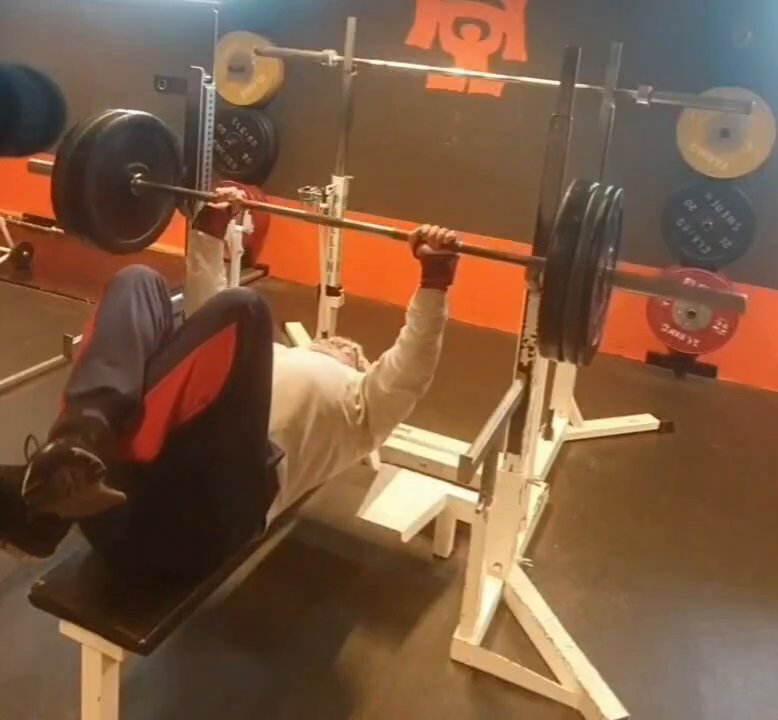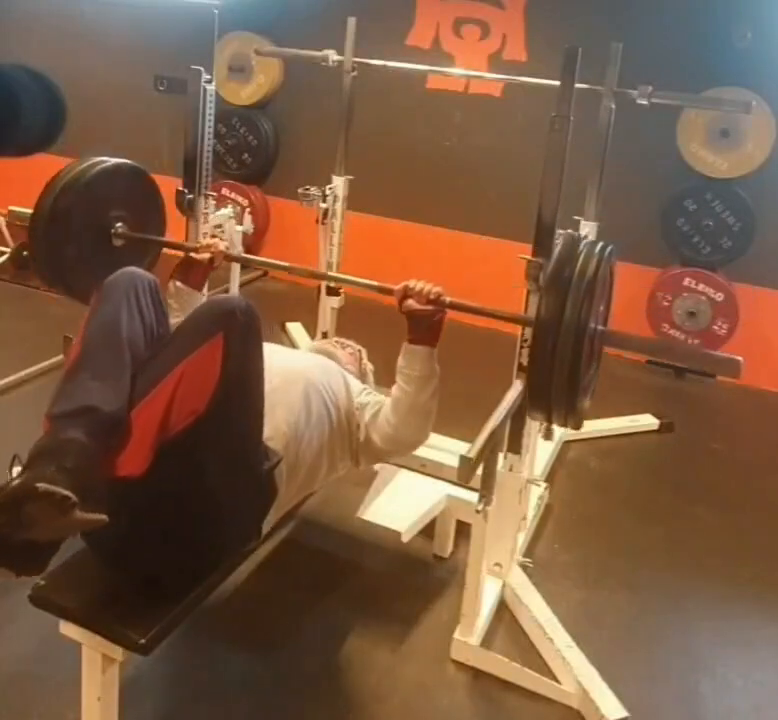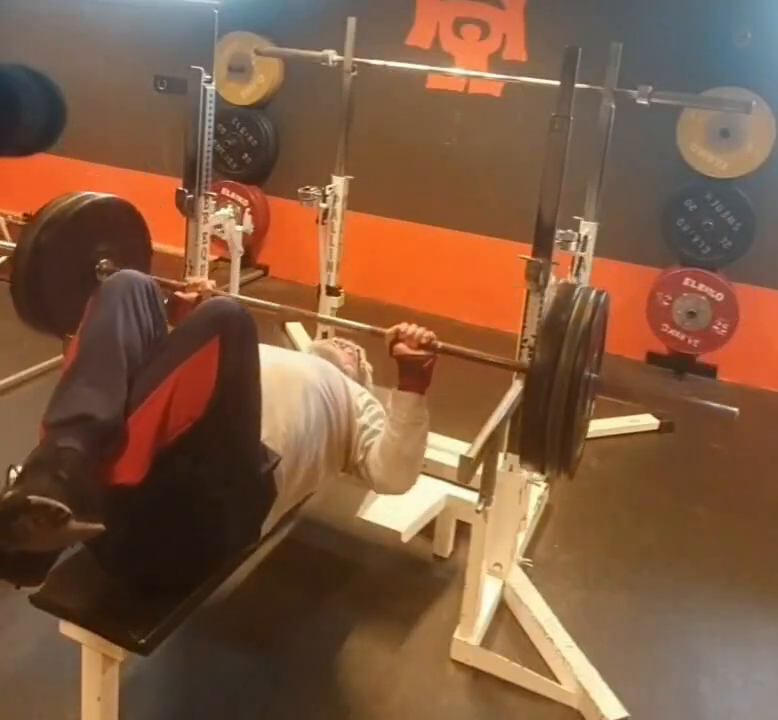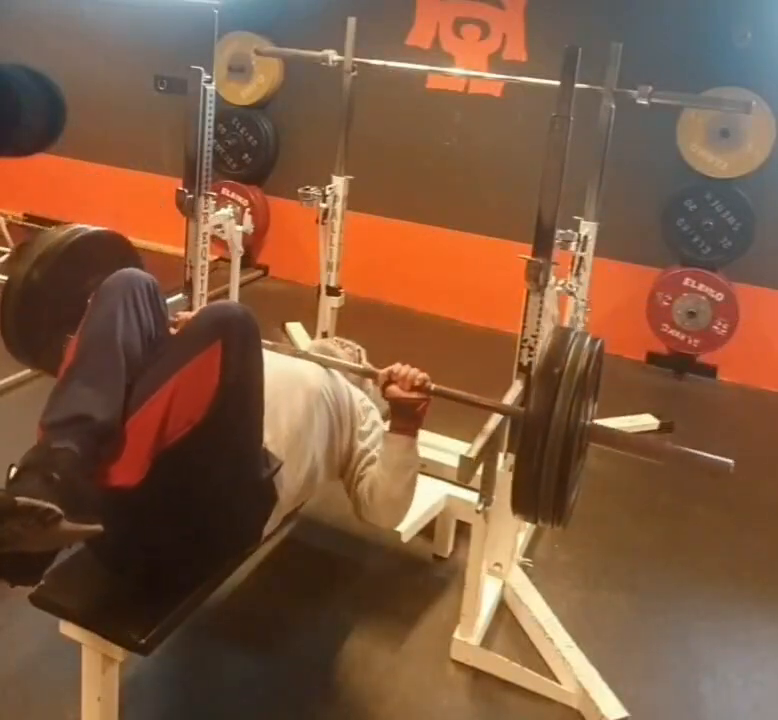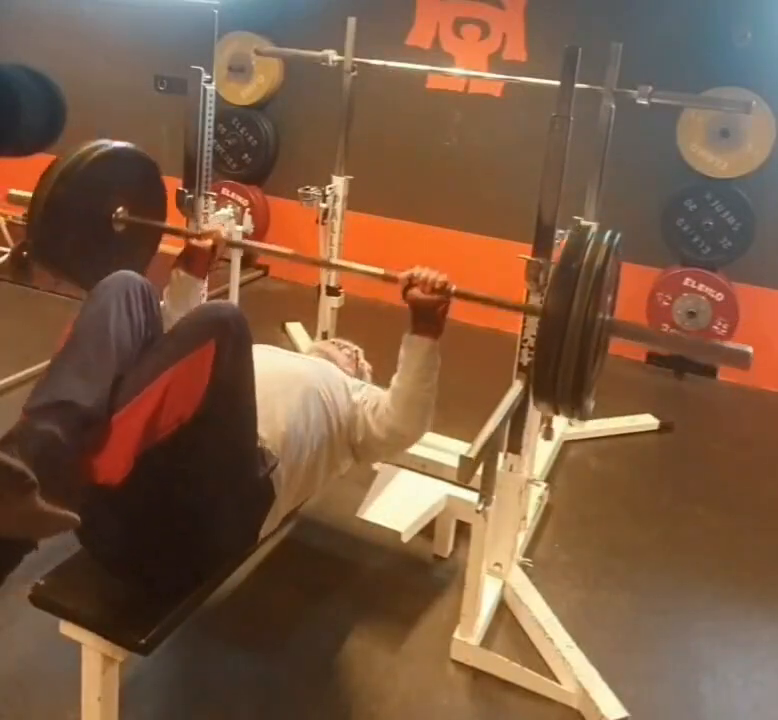
dt=0.5s
person 1, frame 1
left shoulder: (356, 398)
right shoulder: (276, 358)
left elbow: (410, 375)
right elbow: (203, 318)
left wrist: (434, 282)
right wrist: (209, 231)
left hip: (207, 512)
left knee: (240, 309)
right knee: (137, 281)
right ankle: (79, 453)
person 1, frame 2
left shoulder: (353, 400)
right shoulder: (272, 358)
left elbow: (404, 431)
right elbow: (175, 350)
left wrist: (421, 339)
left hip: (206, 511)
left knee: (229, 315)
right knee: (131, 286)
right ankle: (58, 478)
person 1, frame 3
left shoulder: (352, 402)
right shoulder: (272, 359)
left elbow: (392, 473)
left wrist: (412, 382)
right wrist: (176, 323)
left hip: (213, 500)
right hip: (135, 479)
left knee: (224, 319)
right knee: (128, 288)
left ankle: (78, 488)
right ankle: (58, 481)
person 1, frame 4
left shoulder: (353, 408)
right shoulder: (264, 364)
left elbow: (384, 508)
left wrist: (404, 422)
right wrist: (179, 349)
left hip: (217, 501)
right hip: (138, 483)
left knee: (227, 323)
right knee: (129, 286)
left ankle: (57, 497)
right ankle: (52, 487)
person 1, frame 5
left shoulder: (352, 401)
right shoulder: (265, 359)
left elbow: (404, 422)
right elbow: (178, 343)
left wrist: (424, 326)
right wrist: (189, 269)
left hip: (208, 508)
right hip: (134, 476)
left knee: (220, 321)
right knee: (126, 290)
left ankle: (62, 480)
right ankle: (43, 462)
